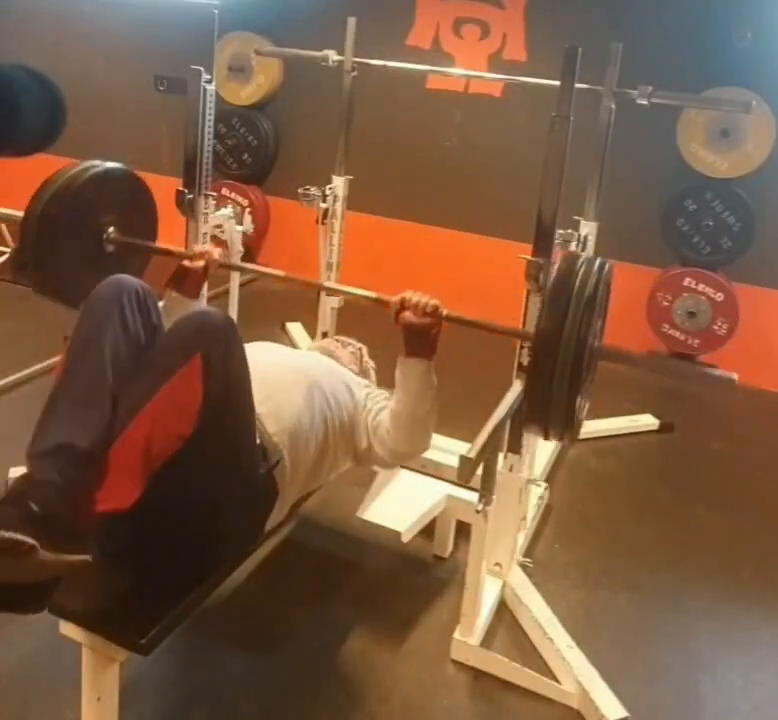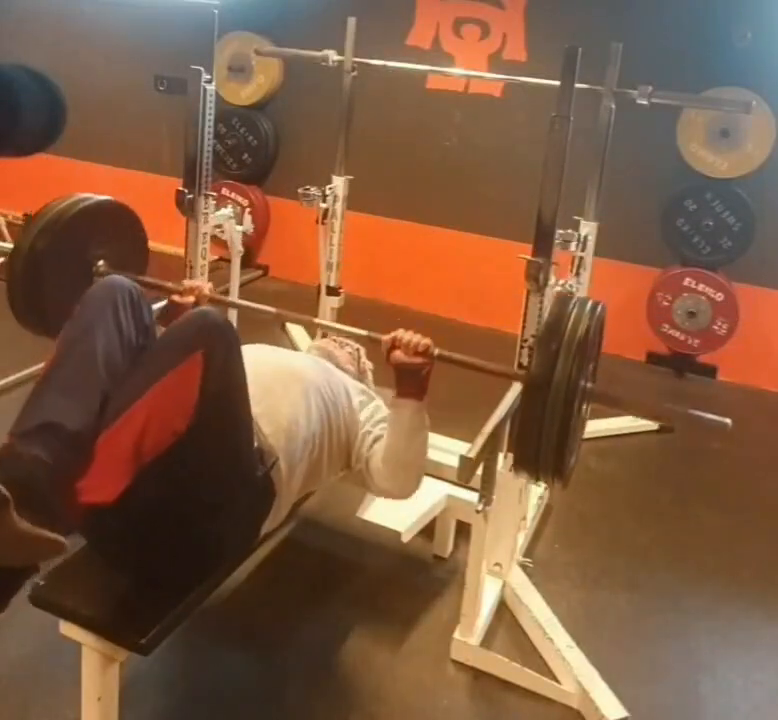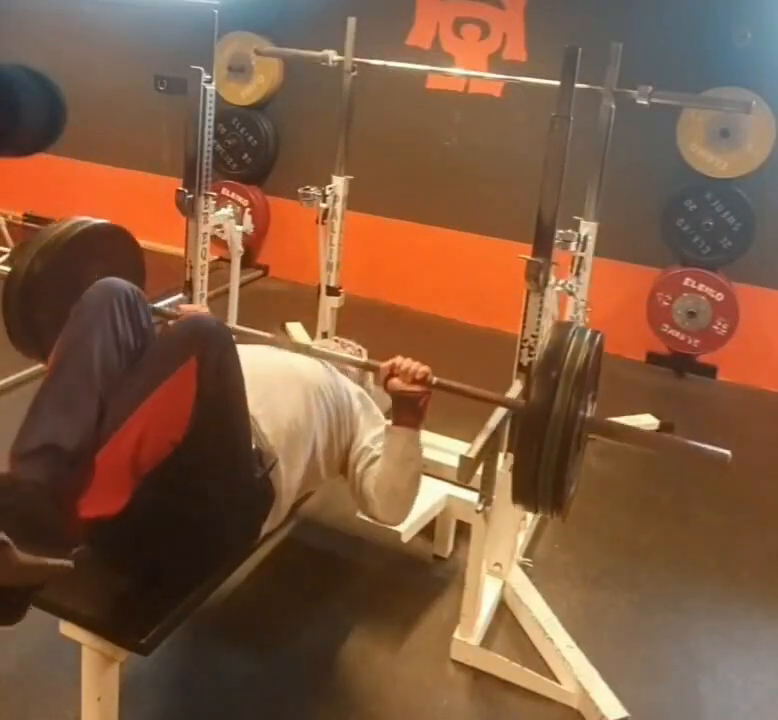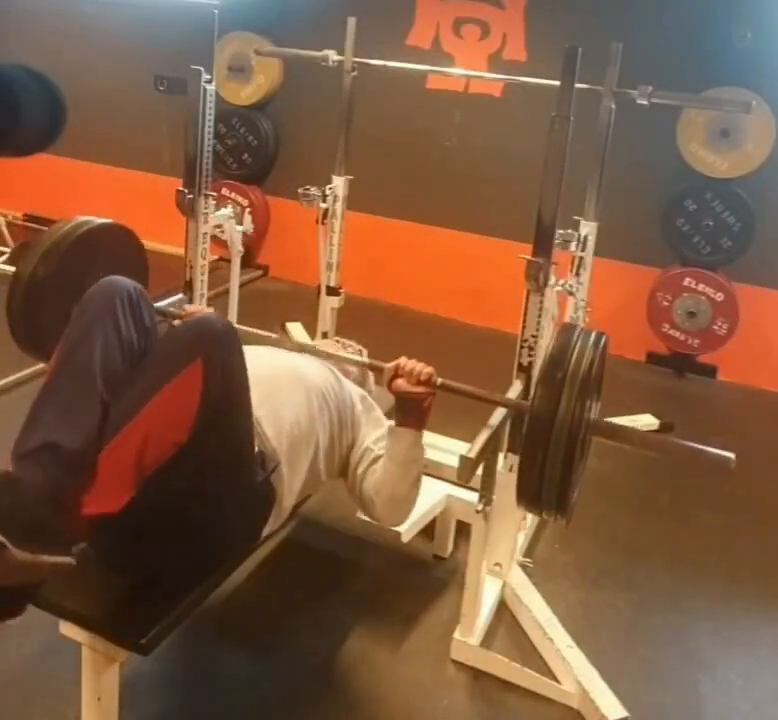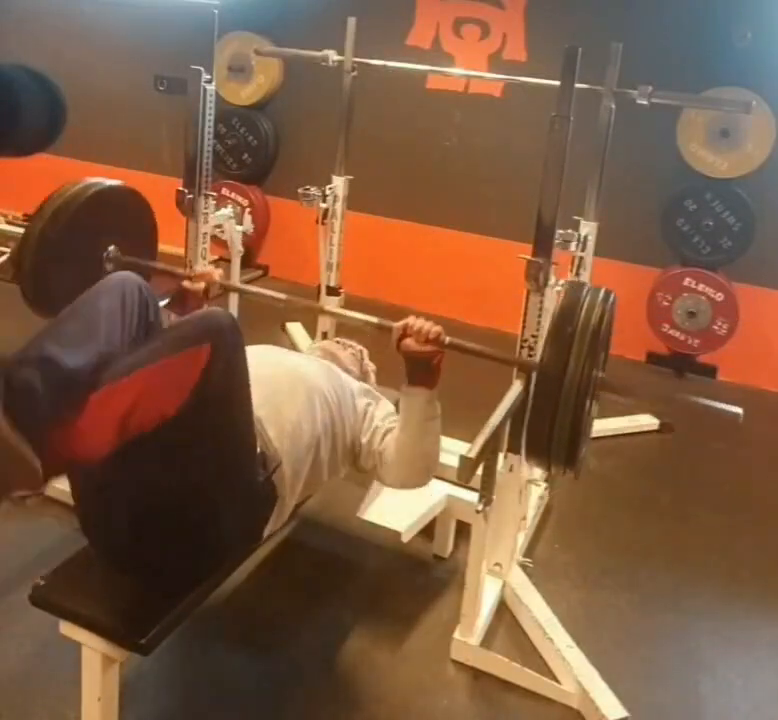
dt=0.2s
person 1, frame 1
left shoulder: (356, 400)
right shoulder: (273, 356)
left elbow: (403, 441)
right elbow: (175, 355)
left wrist: (418, 350)
right wrist: (184, 288)
left hip: (214, 499)
right hip: (139, 469)
left knee: (209, 329)
right knee: (123, 295)
left ankle: (53, 527)
right ankle: (46, 510)
person 1, frame 2
left shoulder: (354, 404)
right shoulder: (265, 360)
left elbow: (397, 476)
right elbow: (164, 376)
left wrist: (410, 389)
right wrist: (173, 323)
left hip: (211, 501)
right hip: (130, 481)
left knee: (207, 330)
right knee: (115, 294)
left ankle: (42, 507)
person 1, frame 3
left shoulder: (352, 406)
right shoulder: (263, 362)
left elbow: (389, 502)
right elbow: (158, 386)
left wrist: (407, 413)
right wrist: (171, 341)
left hip: (211, 503)
right hip: (133, 477)
left knee: (203, 334)
right knee: (112, 297)
left ankle: (36, 526)
person 1, frame 4
left shoulder: (352, 406)
left elbow: (389, 504)
right elbow: (155, 389)
left wrist: (410, 415)
right wrist: (174, 341)
left hip: (210, 507)
right hip: (130, 485)
left knee: (210, 335)
right knee: (116, 295)
left ankle: (43, 528)
person 1, frame 5
left shoulder: (357, 404)
right shoulder: (276, 362)
left elbow: (408, 467)
left wrist: (421, 377)
right wrist: (185, 314)
left hip: (206, 511)
left knee: (214, 329)
right knee: (125, 291)
